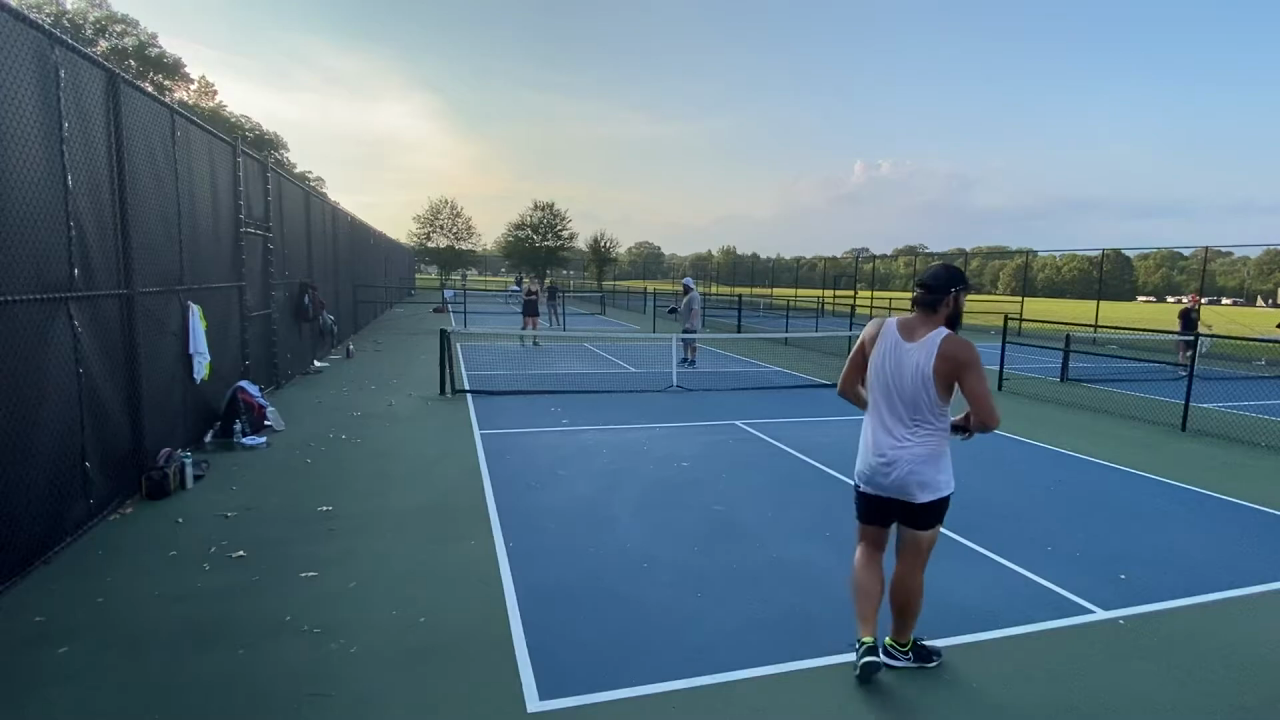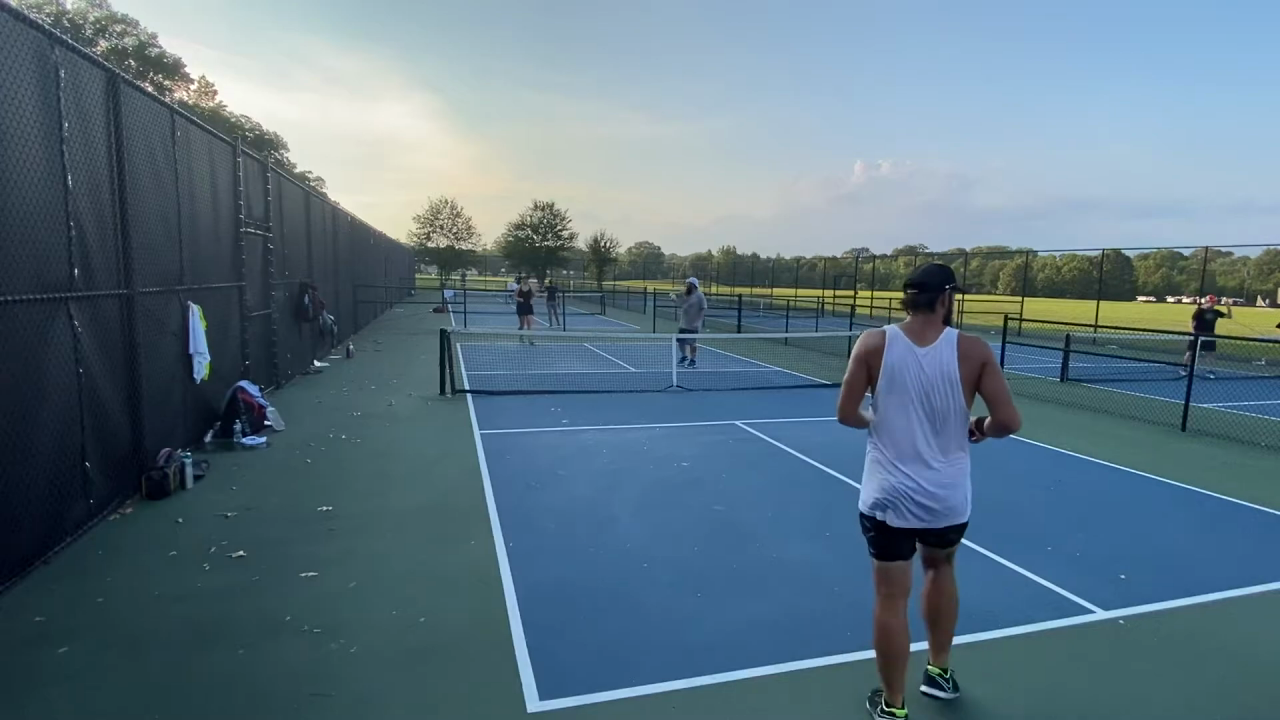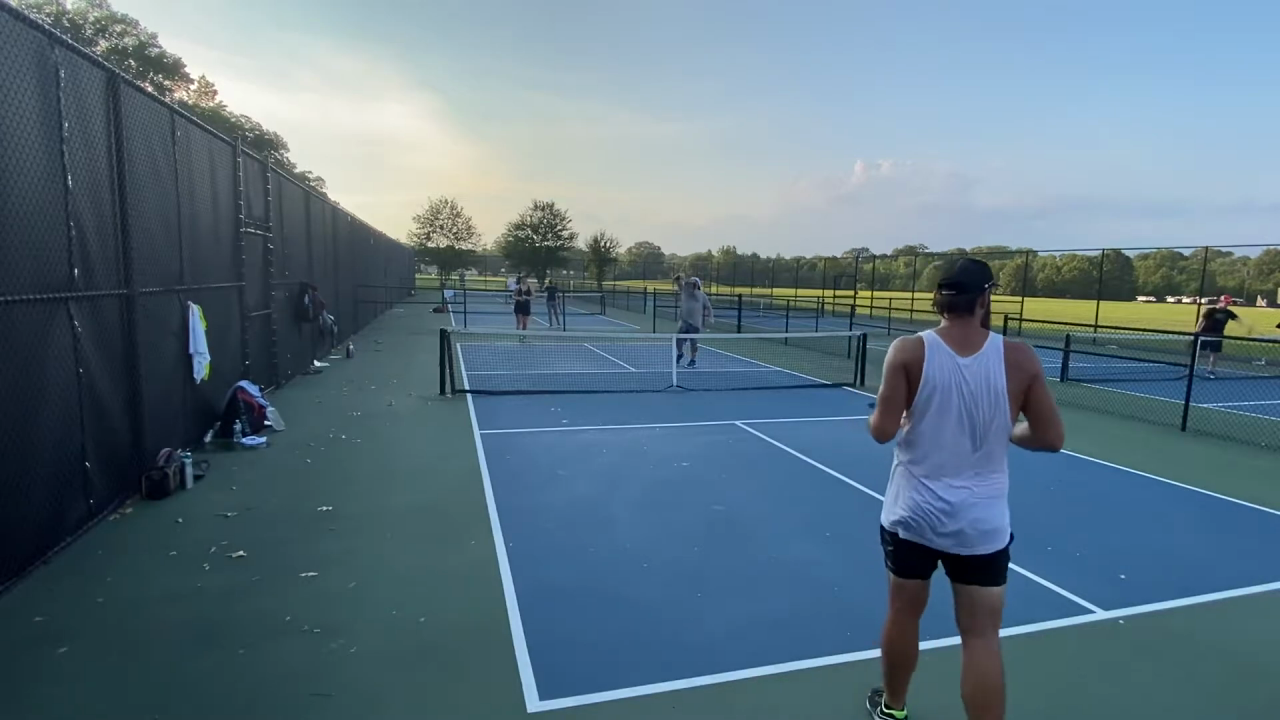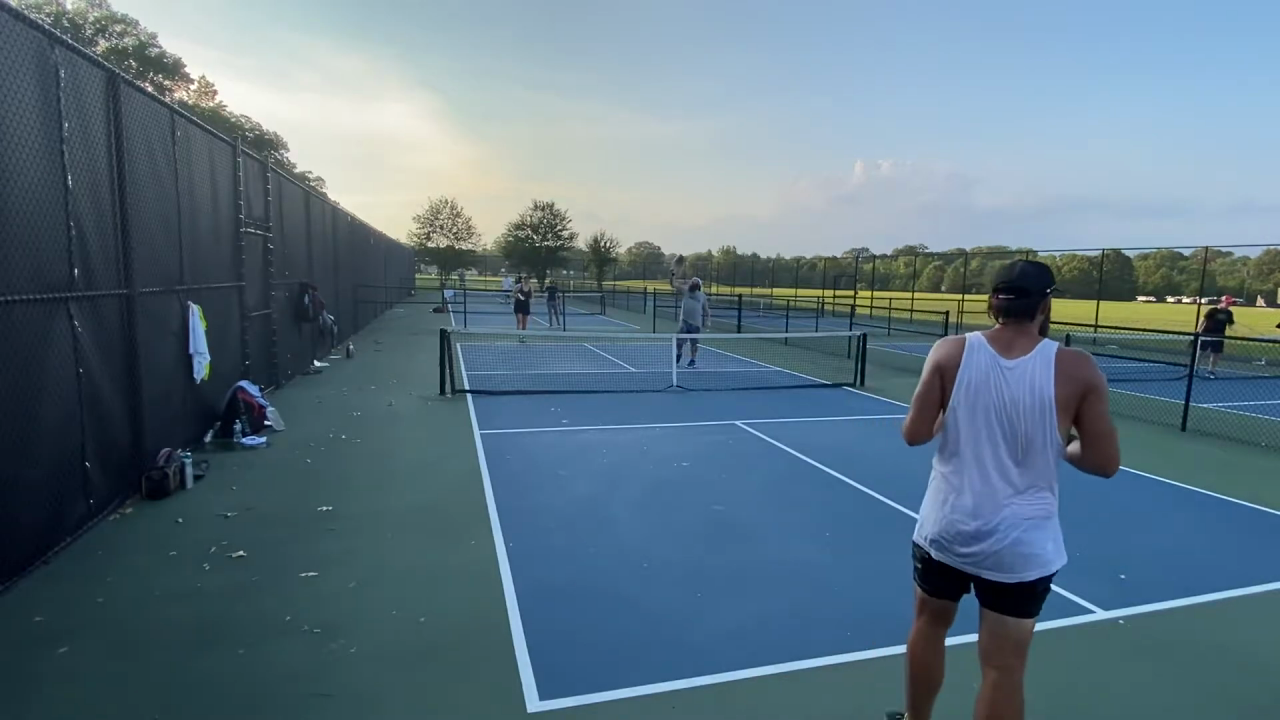
dt=0.4s
person 1, frame 1
left shoulder: (876, 331)
right shoulder: (957, 349)
left elbow: (847, 389)
right elbow: (988, 418)
right wrist: (967, 422)
left hip: (872, 467)
right hip: (924, 476)
left knee: (869, 547)
right knee: (912, 565)
left ankle: (867, 643)
right ankle: (900, 647)
person 1, frame 2
left shoulder: (873, 344)
right shoulder: (973, 349)
left elbow: (846, 415)
right elbow: (1009, 421)
right wrist: (979, 428)
left hip: (887, 495)
right hip: (948, 496)
left knee: (890, 598)
right knee: (940, 569)
right ankle: (939, 671)
person 1, frame 3
left shoulder: (908, 351)
right shoulder: (1020, 358)
left elbow: (882, 430)
right elbow: (1050, 439)
left hip: (912, 513)
right hip: (982, 521)
left knee: (904, 612)
right knee: (980, 637)
person 1, frame 4
left shoulder: (950, 352)
right shoulder: (1077, 368)
left elbow: (914, 433)
right elbow: (1104, 462)
left hip: (947, 528)
right hip: (1022, 545)
left knee: (929, 626)
right knee: (1003, 669)
